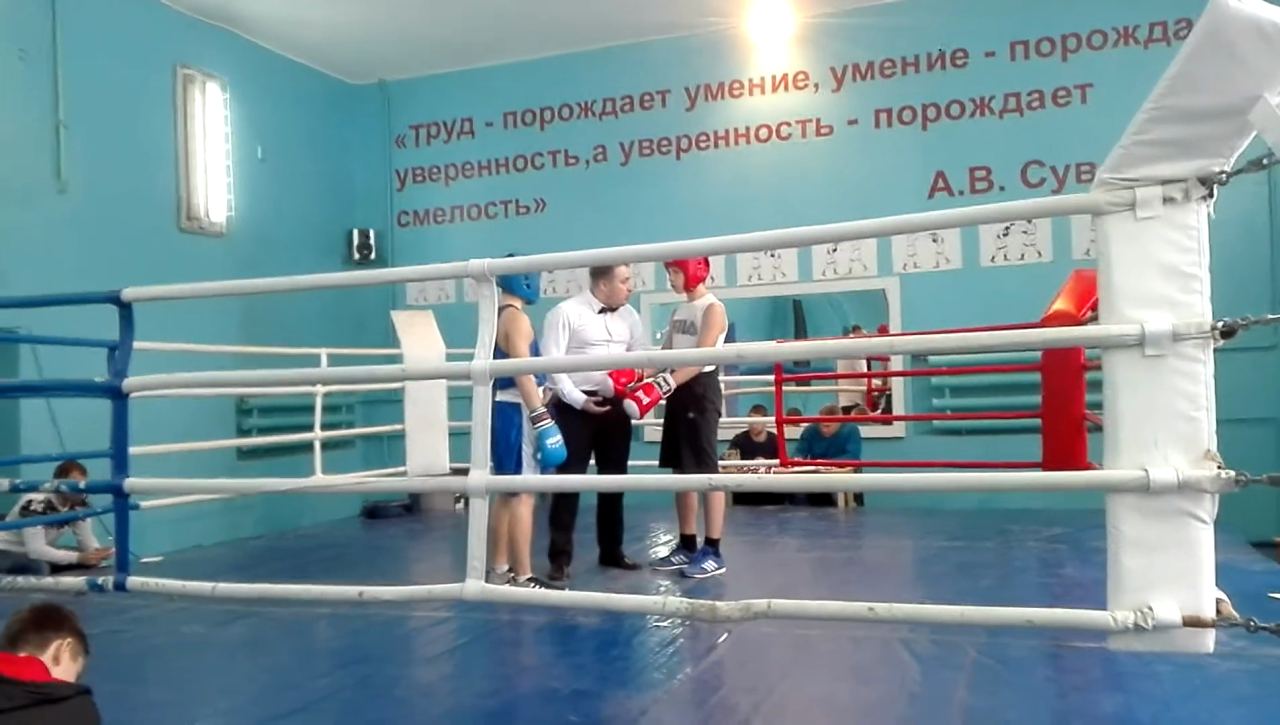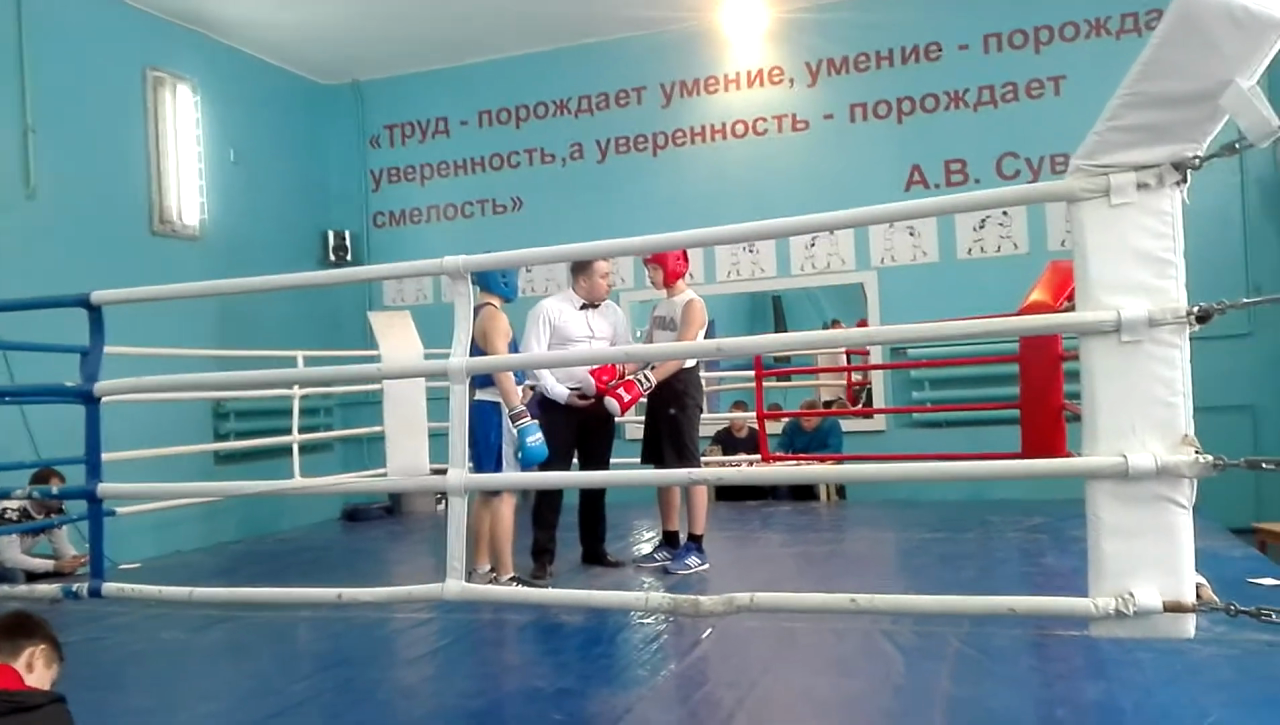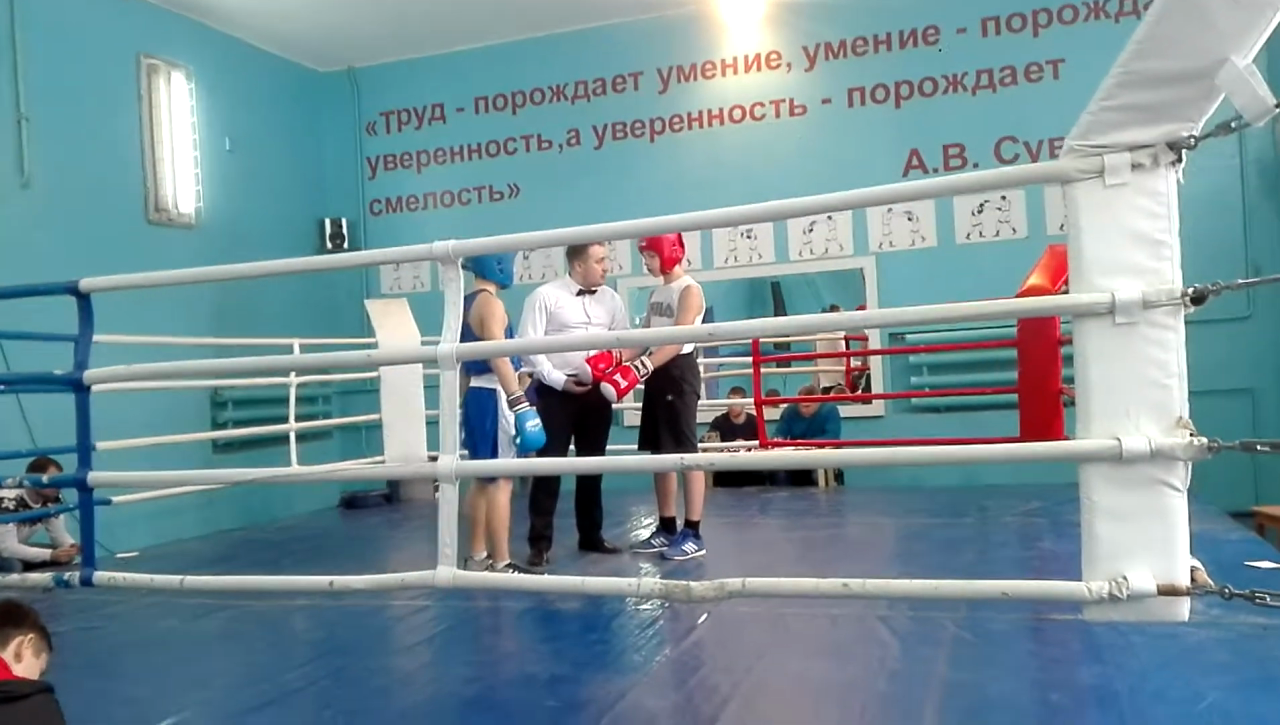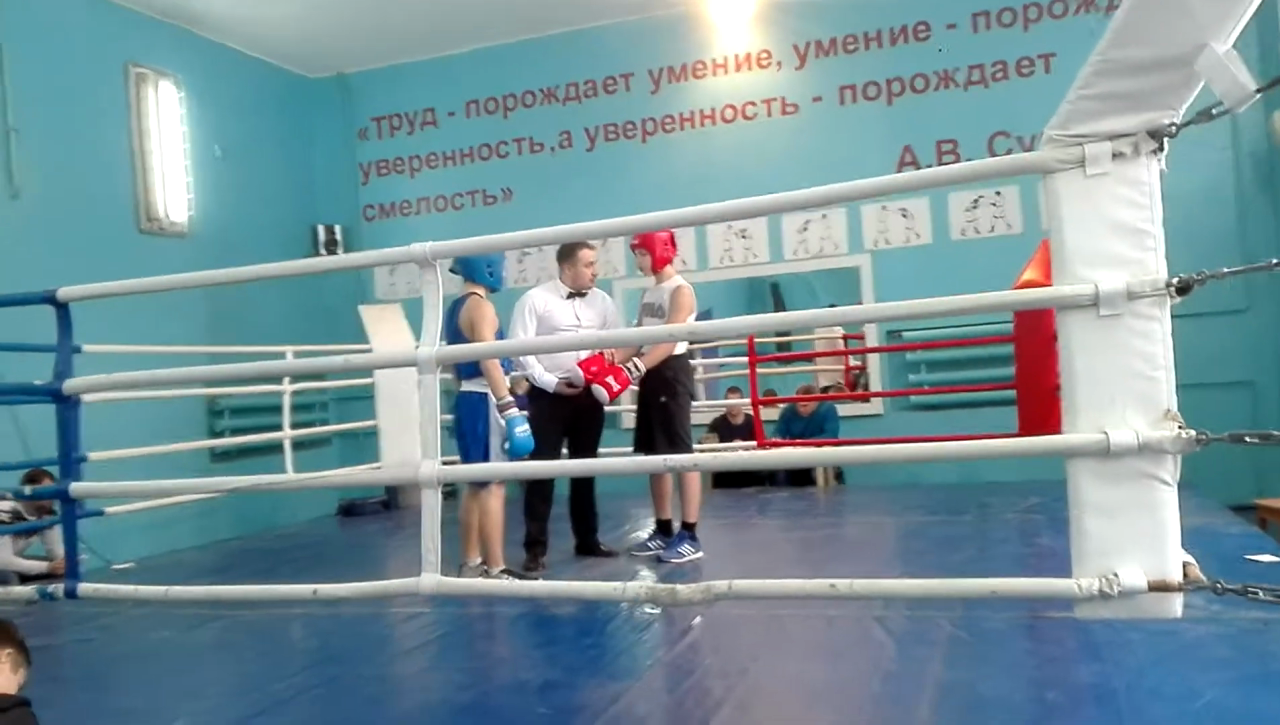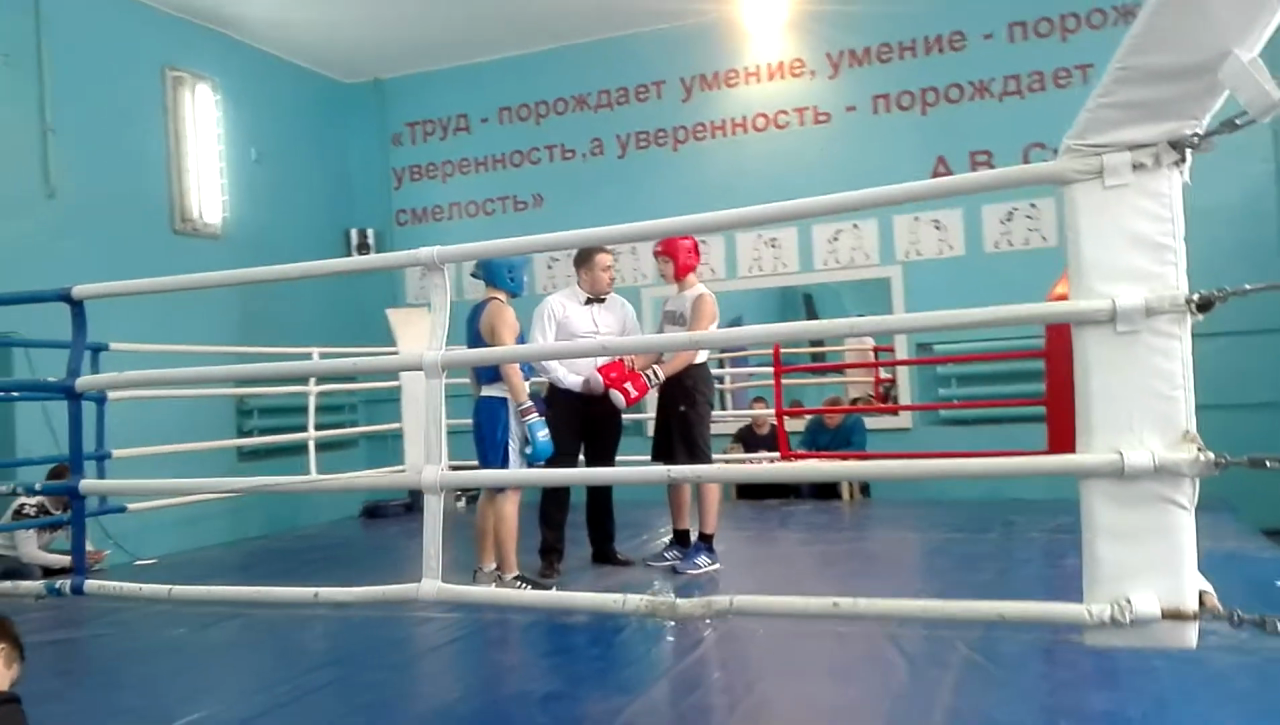
dt=0.2s
person 1, frame 1
left shoulder: (712, 309)
right shoulder: (680, 311)
left wrist: (663, 384)
right wrist: (637, 376)
left hip: (701, 390)
right hip: (678, 391)
left knee: (706, 471)
right knee: (682, 471)
left ankle: (713, 553)
right ankle: (687, 545)
person 1, frame 2
left shoulder: (692, 305)
right shoulder: (659, 307)
left elbow: (680, 355)
left wrist: (642, 381)
right wrist: (618, 373)
left hip: (681, 386)
right hip: (658, 388)
left knee: (688, 467)
right knee: (663, 467)
left ankle: (696, 548)
right ankle: (670, 542)
person 1, frame 3
left shoulder: (689, 291)
right shoulder: (657, 293)
left elbow: (677, 341)
left wrist: (639, 368)
right wrist: (615, 359)
left hip: (678, 372)
right hip: (656, 374)
left knee: (686, 452)
right knee: (660, 454)
left ankle: (693, 534)
right ankle: (667, 527)
person 1, frame 4
left shoulder: (680, 291)
right shoulder: (649, 294)
left elbow: (669, 342)
left wrist: (631, 370)
right wrist: (609, 361)
left hip: (671, 373)
right hip: (650, 375)
left knee: (681, 454)
right knee: (654, 456)
left ankle: (690, 536)
right ankle: (663, 530)
person 1, frame 5
left shoulder: (702, 299)
right shoulder: (670, 301)
left elbow: (689, 350)
left wrist: (650, 377)
right wrist: (628, 368)
left hip: (692, 382)
right hip: (670, 384)
left knee: (700, 465)
right knee: (673, 465)
left ankle: (706, 547)
right ankle: (680, 541)
person 2, frame 1
left shoulder: (494, 318)
right shoulder: (517, 318)
right elbow: (523, 374)
right wrist: (541, 418)
left hip: (501, 408)
right hip: (518, 410)
left knee: (507, 492)
right knee: (523, 494)
left ankle: (499, 569)
right ankle: (523, 578)
person 2, frame 2
left shoulder: (472, 317)
right shoulder: (495, 316)
right elbow: (501, 371)
right wrist: (521, 417)
left hip: (481, 406)
right hip: (498, 408)
left knee: (487, 492)
right knee: (504, 494)
left ankle: (481, 570)
right ankle: (505, 577)
person 2, frame 3
left shoulder: (466, 304)
right shoulder: (490, 303)
right elbow: (498, 357)
right wrist: (520, 402)
left hip: (476, 394)
right hip: (493, 396)
left knee: (482, 479)
right knee: (500, 481)
left ankle: (477, 557)
right ankle: (501, 564)
person 2, frame 4
left shoulder: (455, 308)
right shoulder: (480, 306)
right elbow: (488, 361)
right wrist: (508, 406)
left hip: (467, 399)
right hip: (485, 400)
left knee: (475, 485)
right knee: (493, 486)
left ankle: (471, 563)
right ankle: (495, 570)
person 2, frame 5
left shoulder: (477, 313)
right shoulder: (502, 311)
right elbow: (508, 367)
right wrist: (529, 412)
left hip: (486, 404)
right hip: (505, 405)
left knee: (492, 490)
right knee: (509, 491)
left ankle: (486, 569)
right ankle: (509, 576)
person 3, frame 1
left shoulder: (629, 316)
right shoulder: (566, 313)
left elbow: (641, 353)
right wrist: (579, 400)
left hip: (616, 406)
right hip: (576, 407)
left knee: (614, 479)
left ankle: (612, 551)
right ankle: (560, 558)
person 3, frame 2
left shoulder: (613, 312)
right shoulder: (547, 310)
right wrist: (562, 395)
left hip: (599, 404)
right hip: (559, 403)
left ankle: (594, 549)
right ankle: (543, 556)
person 3, frame 3
left shoulder: (610, 299)
right shoulder: (544, 296)
right wrist: (559, 380)
left hip: (596, 390)
right hip: (557, 391)
left ankle: (591, 535)
right ankle: (540, 543)
person 3, frame 4
left shoulder: (601, 301)
right shoulder: (535, 300)
right elbow: (520, 350)
right wrist: (551, 383)
left hip: (588, 394)
right hip: (548, 394)
left ankle: (587, 539)
right ankle: (535, 548)
person 3, frame 5
left shoulder: (621, 307)
right shoulder: (553, 306)
right wrist: (577, 382)
left hip: (606, 400)
right hip: (566, 399)
left ankle: (604, 548)
right ankle: (551, 554)
